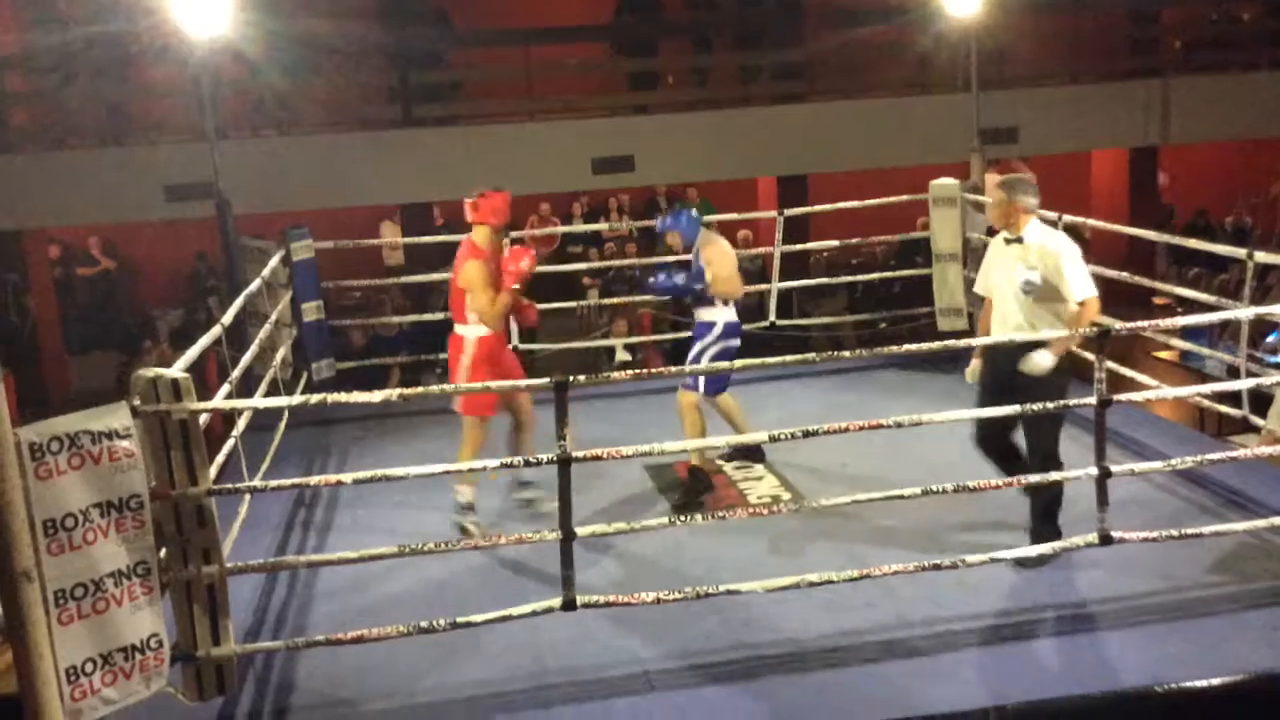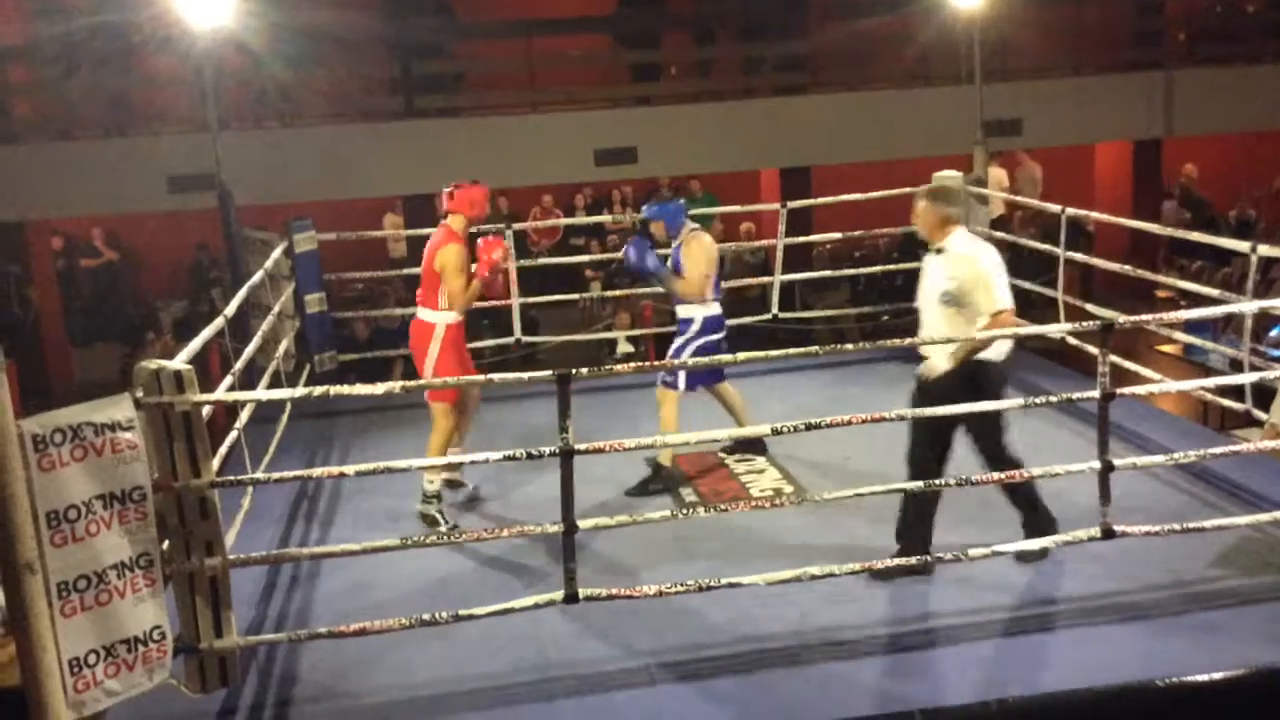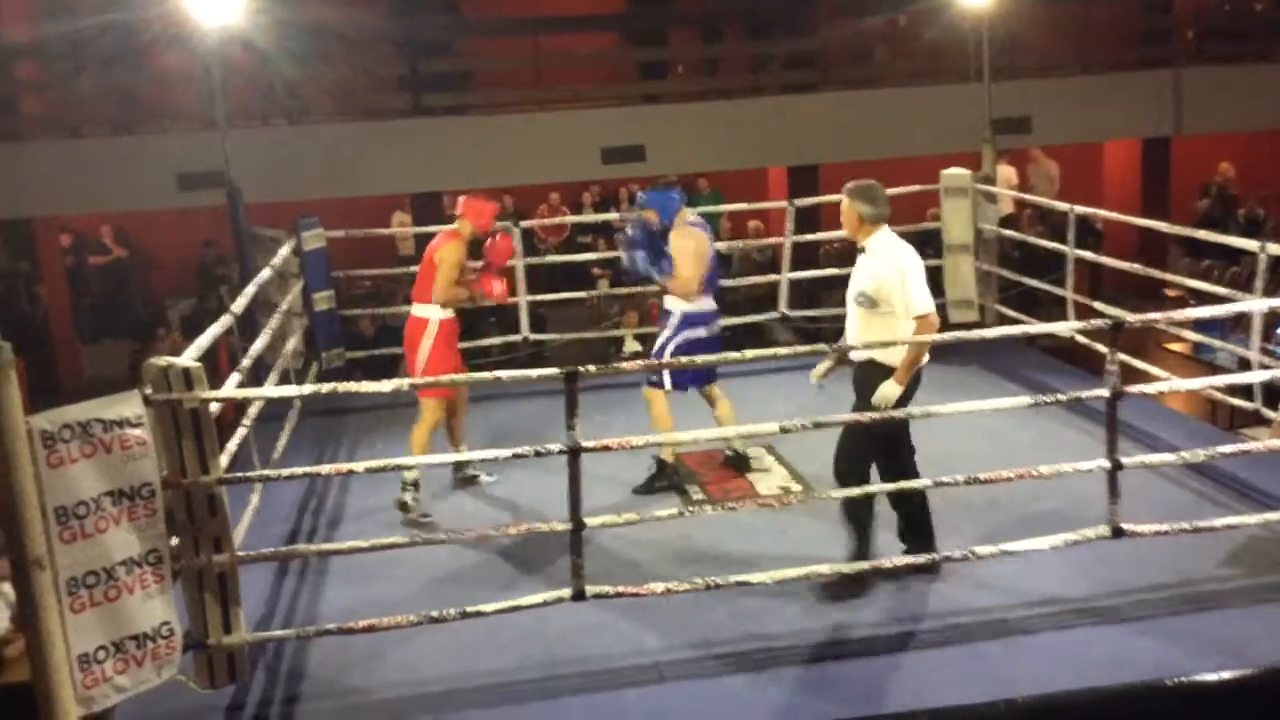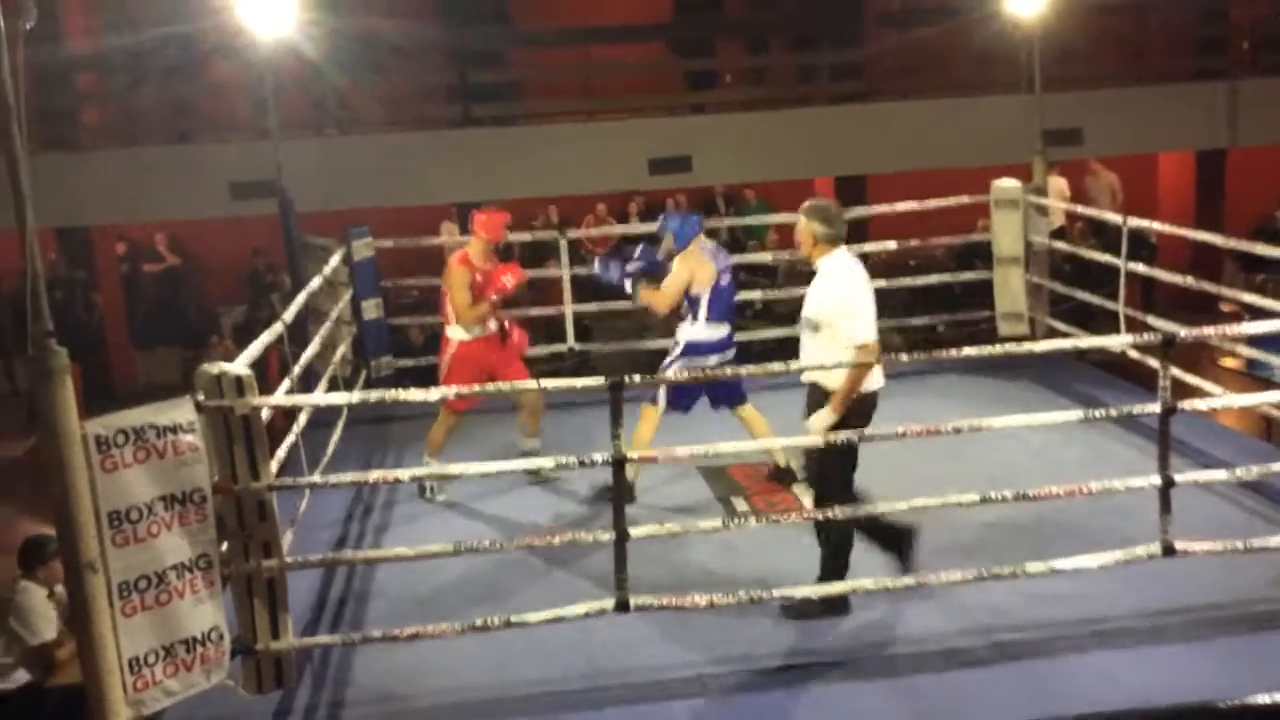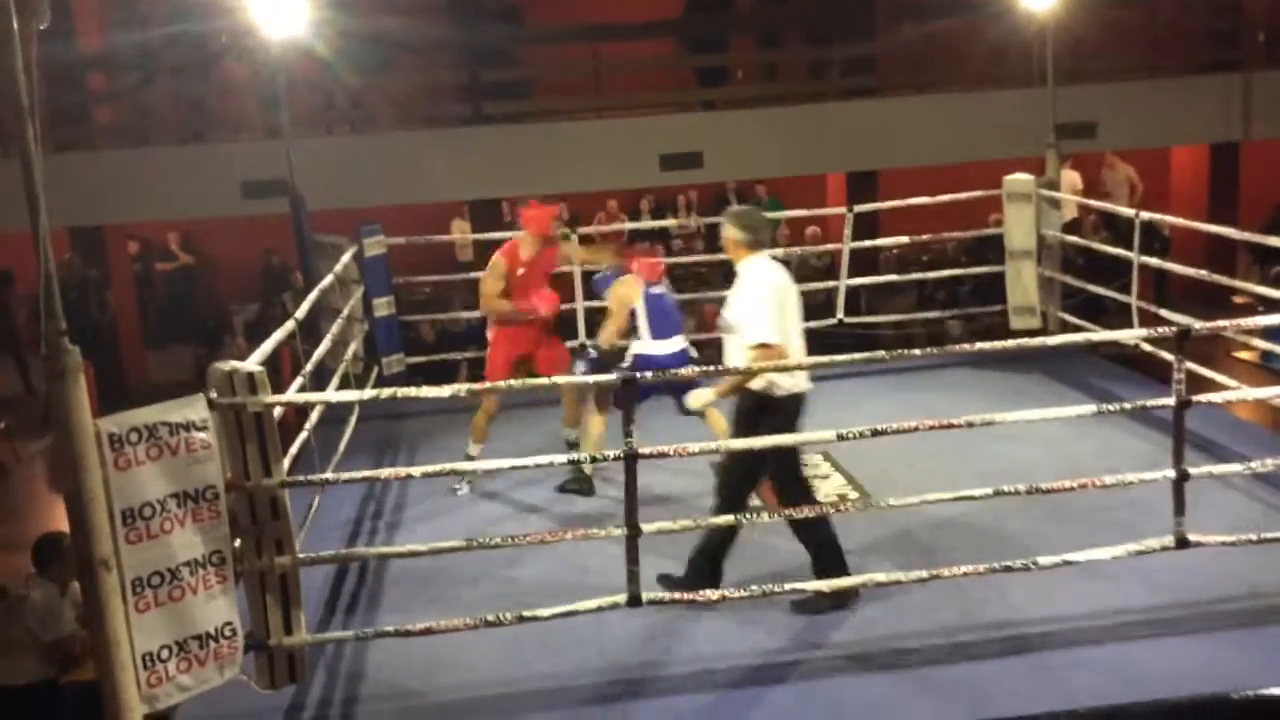
dt=0.4s
person 1, frame 1
left shoulder: (1056, 247)
right shoulder: (996, 246)
left elbow: (1089, 307)
left wrist: (1054, 352)
right wrist: (979, 353)
left hip: (1044, 360)
right hip: (1003, 354)
left knee: (1041, 447)
right knee: (988, 436)
left ankle: (1046, 533)
right ankle: (1041, 491)
person 1, frame 2
left shoulder: (977, 256)
right shoulder: (933, 257)
left elbow: (1003, 319)
left wrist: (953, 358)
right wrist: (926, 363)
left hip: (974, 370)
right hip: (938, 370)
left knee: (994, 456)
right knee: (922, 460)
left ankle: (1039, 525)
right ankle: (913, 551)
person 1, frame 3
left shoulder: (897, 258)
right shoulder: (870, 254)
left elbow: (928, 323)
left wrist: (899, 380)
right wrist: (835, 358)
left hip: (888, 375)
right hip: (871, 369)
left knee: (850, 465)
right knee: (896, 463)
left ankle: (858, 566)
right ankle: (920, 547)
person 1, frame 4
left shoulder: (842, 280)
right shoulder: (832, 272)
left elbow: (865, 353)
left wrist: (833, 409)
left hip: (845, 398)
right hip: (828, 392)
left knee: (829, 492)
right knee: (827, 482)
left ankle: (830, 592)
right ankle: (894, 538)
person 1, frame 5
left shoulder: (756, 281)
right shoulder: (770, 273)
left elbow: (766, 352)
left wrist: (715, 391)
left hip: (769, 400)
right hip: (770, 395)
left knee: (791, 492)
right knee: (731, 486)
left ankle: (834, 580)
right ankle: (700, 575)
person 2, frame 1
left shoulder: (488, 247)
right shoulder: (474, 263)
right elbow: (490, 318)
left wrist: (518, 306)
right wrist: (515, 280)
left hip: (494, 344)
right hip: (473, 347)
left knee: (524, 411)
right knee: (476, 431)
left ankle: (521, 481)
right ankle: (464, 509)
person 2, frame 2
left shoulder: (448, 235)
right shoulder: (453, 247)
right elbow: (461, 302)
left wrist: (482, 273)
right wrist: (486, 269)
left hip: (445, 330)
right hip: (436, 334)
left knee: (468, 400)
right knee: (445, 419)
left ankle: (451, 472)
right ankle: (429, 501)
person 2, frame 3
left shoulder: (455, 243)
right shoulder: (452, 244)
left elbow: (464, 289)
right elbow: (442, 293)
left wrist: (492, 265)
right wrist: (481, 291)
left hip: (442, 328)
right hip: (429, 329)
left knee: (457, 400)
right knee: (433, 411)
left ankle: (462, 467)
right ankle: (408, 488)
person 2, frame 4
left shoulder: (488, 261)
right shoulder: (459, 268)
right elbow: (466, 317)
left wrist: (508, 328)
right wrist: (496, 293)
left hip: (493, 343)
right hip: (462, 348)
left knee: (533, 399)
right knee: (449, 418)
left ankle: (531, 456)
right ankle: (426, 476)
person 2, frame 5
left shoulder: (554, 248)
right shoulder: (502, 260)
left elbow: (591, 256)
right elbow: (487, 304)
right wrist: (526, 307)
left hip: (543, 328)
right hip: (508, 332)
left knee: (572, 391)
right knee: (490, 405)
left ankle: (574, 447)
right ankle: (470, 463)
person 3, frame 1
left shoulder: (714, 246)
right shoulder: (696, 251)
left elbow: (734, 289)
left wrist: (696, 285)
right wrist: (676, 284)
left hip: (718, 329)
right hip: (709, 328)
left knee: (687, 397)
right knee: (715, 394)
left ankle: (698, 475)
right ankle: (750, 446)
person 3, frame 2
left shoulder: (696, 243)
right shoulder: (682, 240)
left elbow: (696, 292)
right elbow: (675, 277)
left wrist: (656, 270)
right wrist: (644, 257)
left hip: (699, 325)
right hip: (703, 323)
left knee: (667, 393)
right knee: (717, 382)
left ankle: (664, 471)
right ankle: (751, 438)
person 3, frame 3
left shoulder: (683, 235)
right shoulder: (696, 226)
left elbow: (688, 288)
left wrist: (650, 271)
right wrist: (646, 247)
left hip: (685, 320)
right hip: (704, 318)
left knee: (654, 393)
right knee: (708, 387)
left ankle: (667, 466)
right ankle: (738, 452)
person 3, frame 4
left shoulder: (688, 260)
right shoulder: (720, 255)
left elbow: (662, 305)
left wrist: (628, 281)
right wrist: (654, 264)
left hip: (694, 348)
right hip: (722, 344)
left knee: (651, 411)
right knee: (740, 406)
left ankle: (627, 483)
right ankle: (782, 466)
person 3, frame 5
left shoulder: (621, 288)
right shoulder: (657, 280)
left elbow: (615, 328)
left wrist: (595, 353)
left hip: (644, 361)
right hip: (678, 356)
left knee: (597, 403)
right knee: (705, 409)
left ankle: (584, 475)
